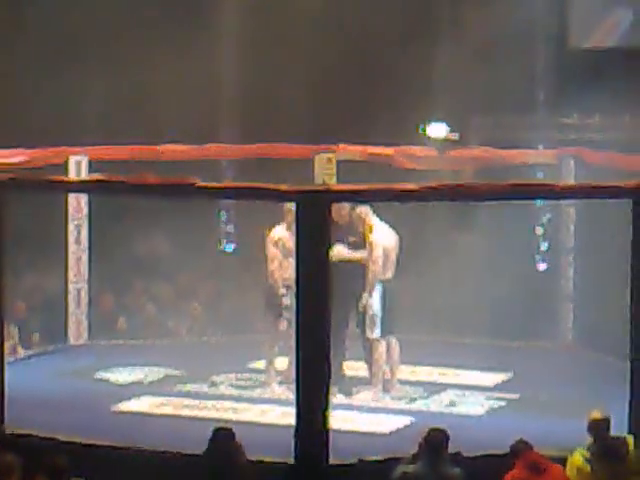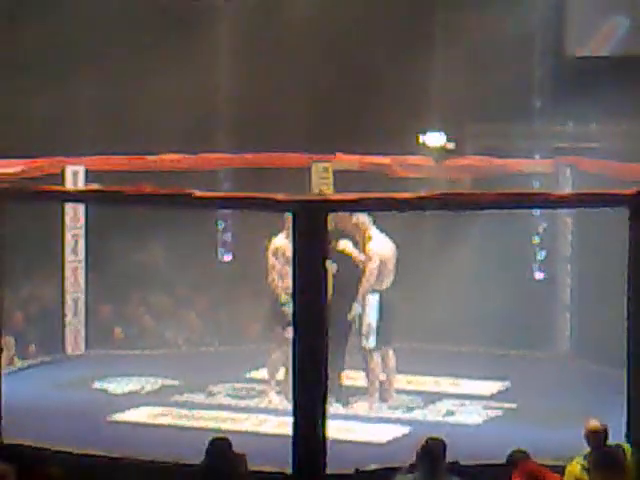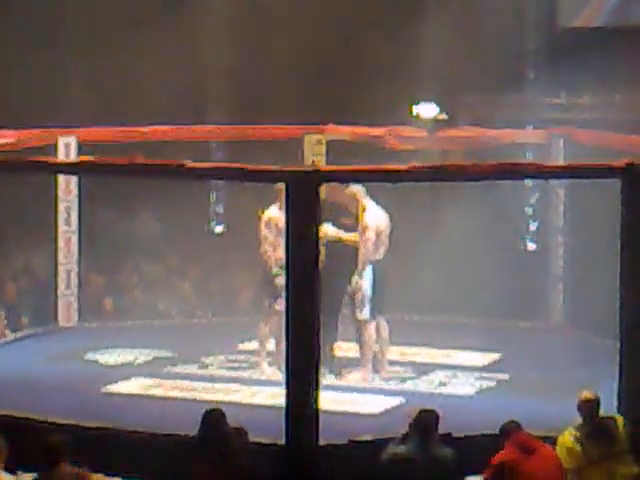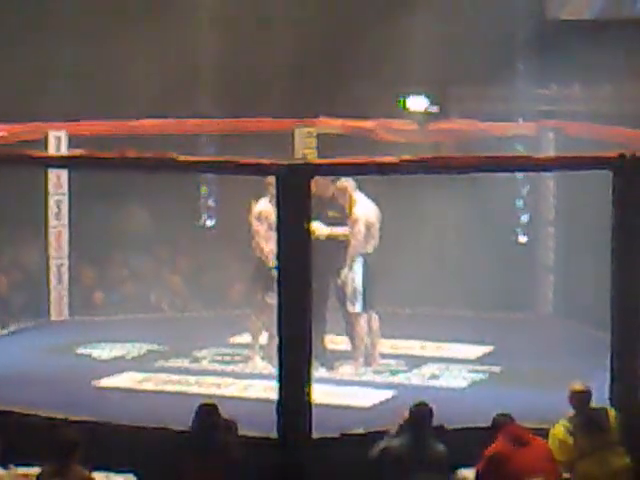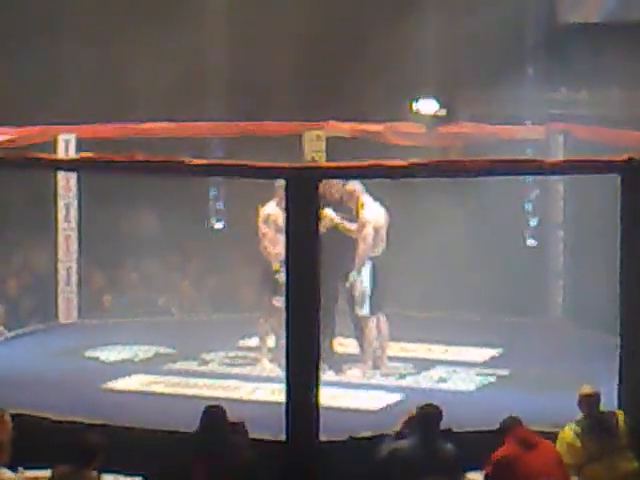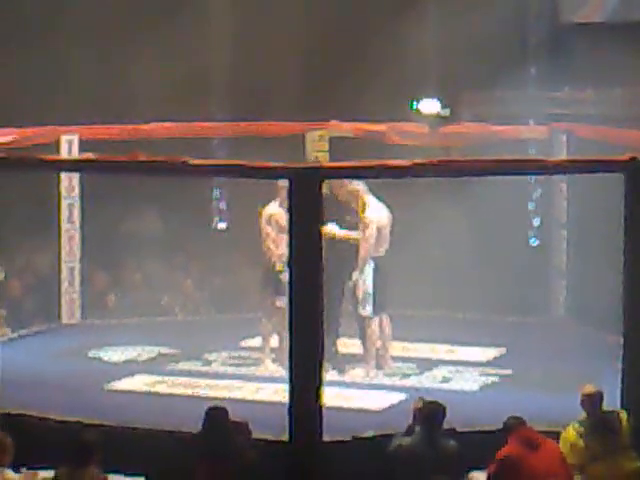
dt=0.5s
person 1, frame 1
left shoulder: (376, 236)
right shoulder: (391, 233)
left elbow: (375, 268)
left wrist: (366, 294)
left hip: (379, 287)
right hip: (390, 286)
left knee: (376, 338)
right knee: (389, 336)
left ankle: (376, 386)
right ankle: (392, 382)
person 1, frame 2
left shoulder: (373, 246)
right shoulder: (388, 243)
left elbow: (369, 278)
left wrist: (357, 303)
right wrist: (354, 252)
left hip: (374, 297)
right hip: (386, 295)
left knee: (372, 348)
right knee: (386, 346)
left ankle: (373, 397)
right ankle: (389, 391)
person 1, frame 3
left shoulder: (369, 217)
right shoulder: (381, 214)
left elbow: (366, 249)
left wrist: (357, 275)
left hip: (369, 268)
right hip: (379, 266)
left knee: (366, 319)
right knee: (378, 316)
left ankle: (366, 368)
right ankle: (382, 362)
person 1, frame 4
left shoulder: (359, 211)
right shoulder: (371, 207)
left elbow: (356, 242)
left wrist: (346, 267)
left hip: (359, 262)
right hip: (370, 259)
left knee: (357, 312)
right knee: (369, 310)
left ankle: (359, 360)
right ankle: (374, 355)
person 1, frame 5
left shoulder: (367, 214)
right shoulder: (379, 210)
left elbow: (365, 245)
left wrist: (355, 270)
right wrist: (340, 222)
left hip: (368, 264)
right hip: (377, 262)
left knee: (366, 315)
right knee: (378, 313)
left ankle: (367, 363)
right ankle: (381, 358)
person 1, frame 6
left shoulder: (370, 214)
right shoulder: (382, 210)
left elbow: (368, 245)
left wrist: (358, 270)
left hip: (371, 265)
right hip: (381, 262)
left knee: (369, 315)
right knee: (382, 313)
left ankle: (370, 364)
right ankle: (385, 359)
person 2, frame 1
left shoulder: (359, 227)
right shoulder: (329, 228)
right elbow: (326, 254)
left wrist: (349, 254)
right wrist: (330, 254)
left hip: (360, 287)
right hip: (337, 287)
right knee: (337, 331)
right ankle: (338, 376)
person 2, frame 2
right shoulder: (330, 237)
right elbow: (327, 264)
left wrist: (352, 252)
right wrist: (328, 266)
right hip: (339, 298)
right knee: (337, 341)
right ankle: (335, 386)
person 2, frame 3
left shoulder: (353, 209)
right shoulder: (323, 208)
left elbow: (361, 238)
left wrist: (337, 234)
right wrist: (321, 235)
left hip: (351, 270)
right hip: (330, 269)
right knee: (329, 313)
right ankle: (327, 357)
person 2, frame 4
left shoulder: (342, 201)
right shoulder: (311, 202)
left elbow: (352, 230)
left wrist: (328, 231)
right wrist: (311, 231)
left hip: (341, 262)
right hip: (318, 262)
right knee: (317, 306)
right ankle: (319, 351)
person 2, frame 5
right shoulder: (319, 203)
right elbow: (319, 229)
left wrist: (338, 220)
right wrist: (323, 224)
left hip: (351, 264)
right hip: (327, 264)
right knee: (327, 309)
right ankle: (328, 354)
person 2, frame 6
right shoulder: (326, 204)
right elbow: (321, 232)
left wrist: (342, 233)
right wrist: (326, 232)
left hip: (357, 265)
right hip: (334, 265)
right knee: (332, 309)
right ankle: (331, 354)
person 3, frame 1
left shoulder: (293, 235)
right shoulder: (277, 235)
right elbow: (273, 267)
right wrist: (282, 293)
left hip: (292, 290)
right hip: (280, 291)
left knee: (293, 332)
right knee: (277, 334)
left ankle: (291, 373)
right ankle: (271, 378)
person 3, frame 2
left shoulder: (293, 243)
right shoulder: (279, 244)
right elbow: (273, 276)
right wrist: (284, 301)
left hip: (294, 298)
right hip: (285, 299)
left knee: (292, 344)
right knee: (281, 344)
left ankle: (287, 386)
right ankle: (271, 387)
person 3, frame 3
left shoulder: (286, 215)
right shoulder: (271, 215)
right elbow: (266, 247)
right wrist: (276, 273)
left hip: (286, 270)
right hip: (276, 271)
left knee: (283, 315)
right knee: (272, 315)
left ankle: (279, 357)
right ankle: (262, 358)
person 3, frame 4
left shoulder: (275, 208)
right shoulder: (262, 208)
right elbow: (260, 240)
right wrist: (272, 264)
left hip: (276, 263)
right hip: (267, 264)
left knee: (274, 308)
right knee: (263, 308)
left ankle: (271, 351)
right ankle: (255, 352)
person 3, frame 5
left shoulder: (284, 211)
right shoulder: (269, 211)
right elbow: (266, 243)
right wrist: (277, 268)
left hip: (285, 265)
right hip: (275, 267)
left knee: (282, 310)
right knee: (271, 310)
left ankle: (280, 354)
right ankle: (263, 356)
person 3, frame 6
left shoulder: (287, 211)
right shoulder: (272, 212)
right elbow: (269, 243)
right wrist: (280, 268)
left hip: (287, 265)
right hip: (277, 267)
left knee: (285, 311)
right knee: (273, 311)
left ankle: (283, 355)
right ankle: (266, 356)
